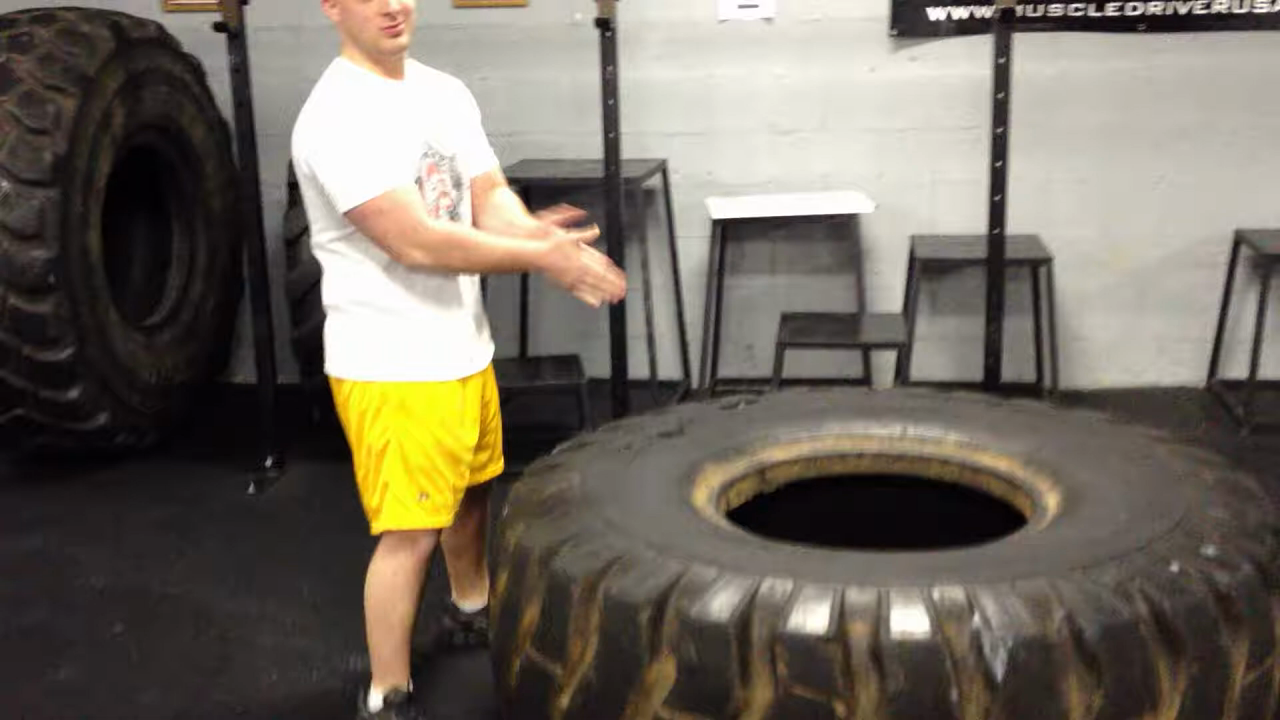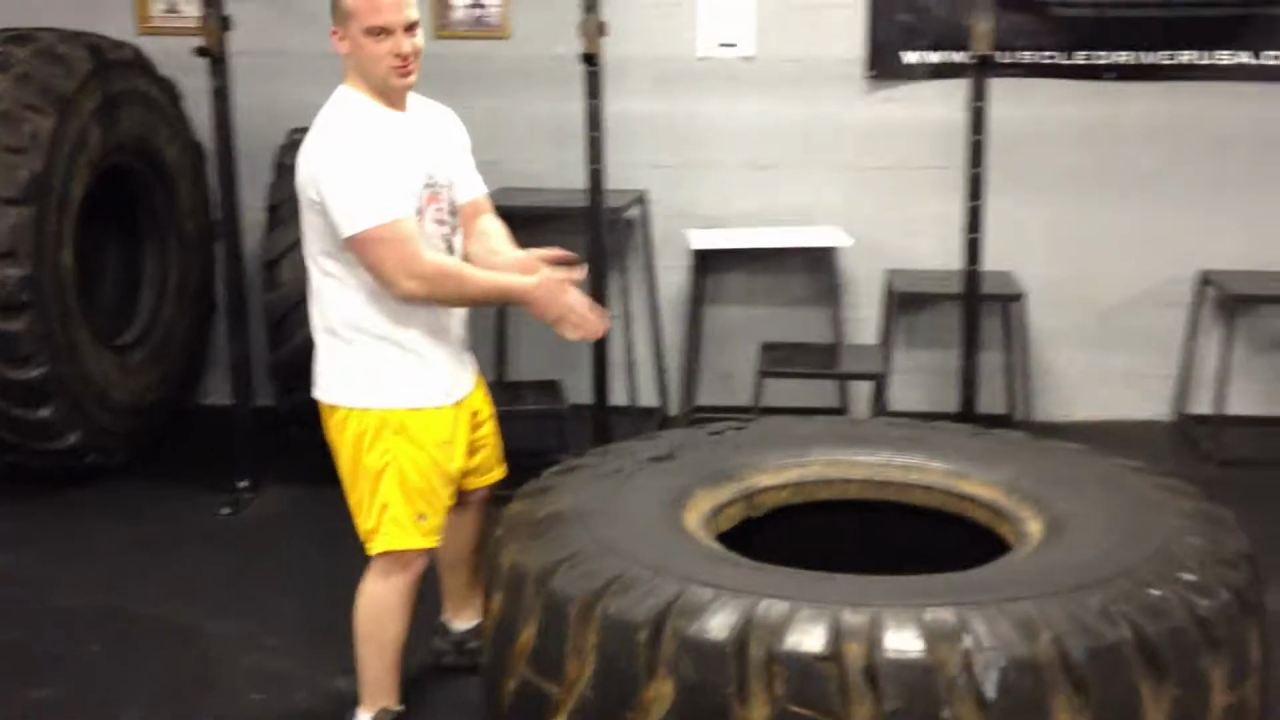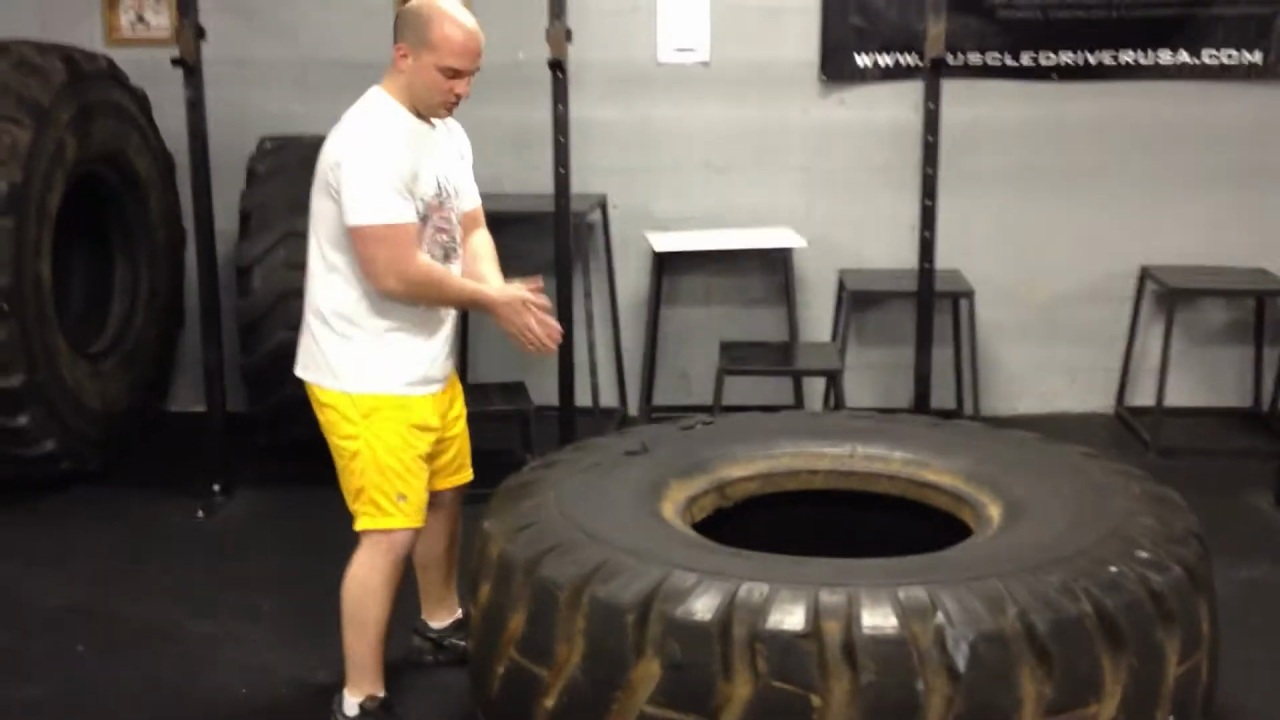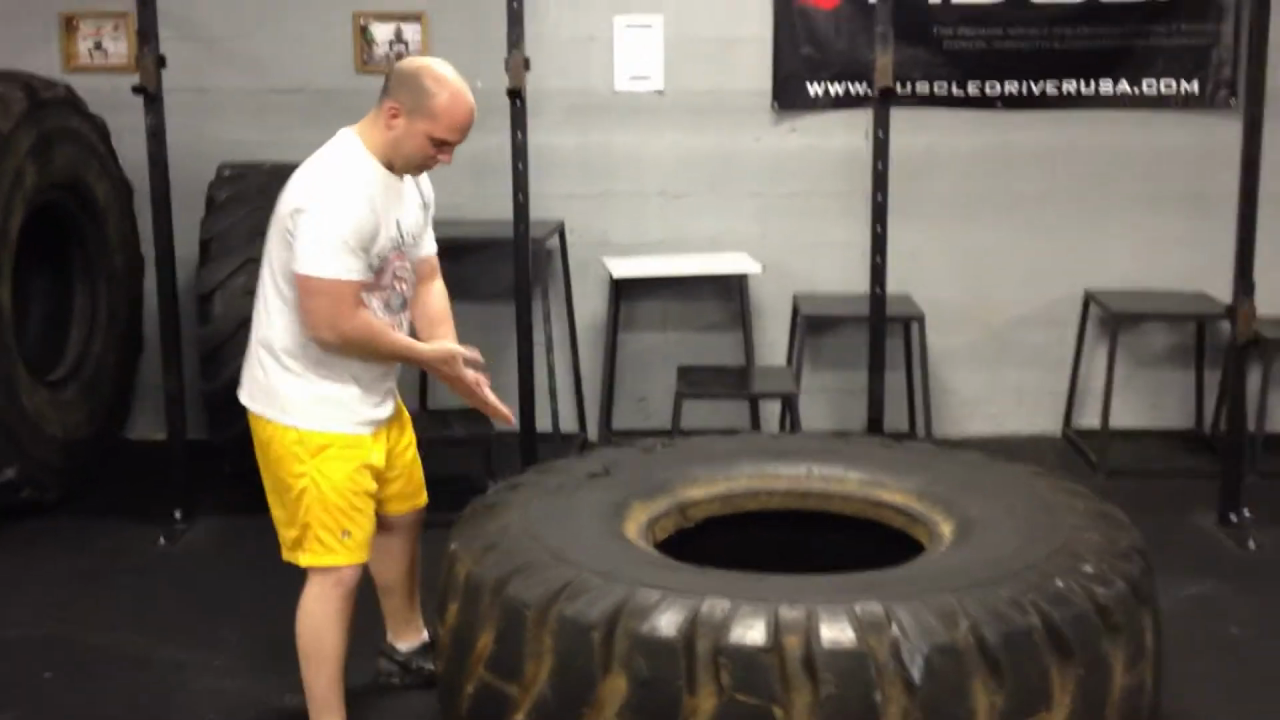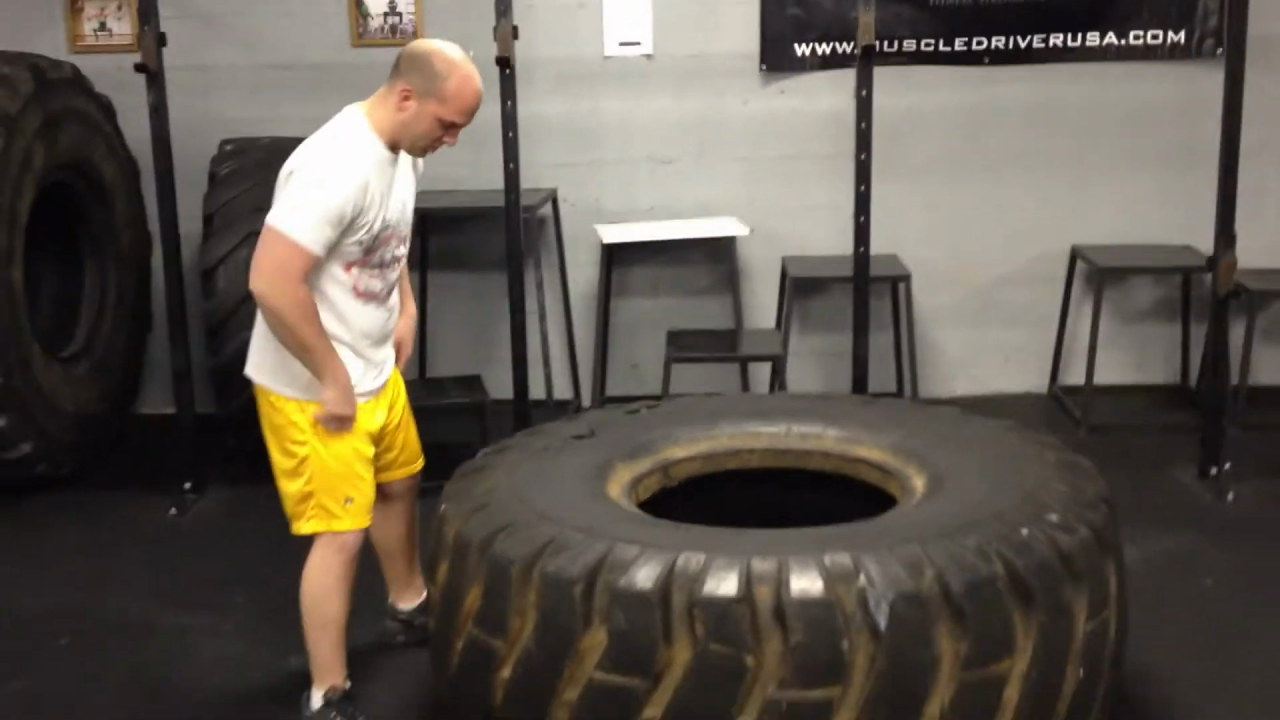
dt=0.3s
person 1, frame 1
left shoulder: (444, 91)
right shoulder: (338, 115)
left elbow: (489, 197)
right elbow: (416, 242)
left wrist: (536, 237)
right wrist: (536, 257)
left hip: (462, 344)
right hip: (392, 364)
left knee: (471, 489)
right knee: (409, 534)
left ankle: (472, 604)
person 1, frame 2
left shoulder: (437, 123)
right shoulder: (345, 142)
left elbow: (477, 226)
right elbow: (409, 273)
left wrist: (526, 269)
right wrist: (525, 291)
left hip: (449, 369)
right hip: (382, 390)
left knee: (469, 495)
right knee: (402, 555)
left ankle: (462, 625)
person 1, frame 3
left shoulder: (448, 136)
right shoulder: (372, 142)
left elbow: (470, 231)
right elbow: (397, 273)
left wrist: (502, 294)
right wrist: (490, 299)
left hip: (427, 364)
right hip: (366, 378)
left knee: (442, 494)
right knee: (390, 533)
left ankle: (440, 625)
person 1, frame 4
left shoulder: (409, 180)
right shoulder: (335, 193)
left elbow: (424, 280)
right elbow: (334, 323)
left wrist: (453, 360)
right wrist: (426, 356)
left hip: (374, 398)
right hip: (310, 412)
left knee: (402, 517)
right knee: (337, 569)
left ankle: (407, 646)
person 1, frame 5
left shoulder: (398, 153)
right shoulder: (335, 165)
right elbow: (271, 283)
left wrist: (404, 304)
right wrist: (330, 379)
left hip: (374, 368)
right hip: (311, 388)
left knee: (400, 483)
right knee: (340, 535)
left ankle: (408, 605)
